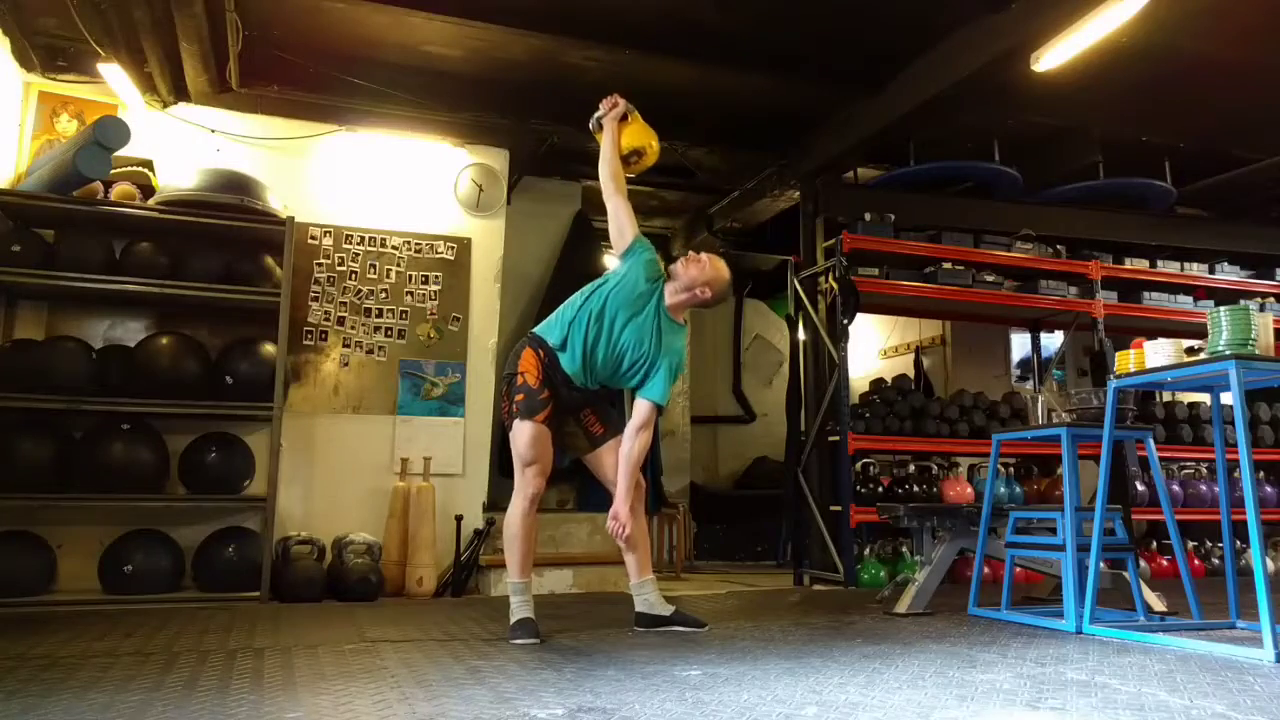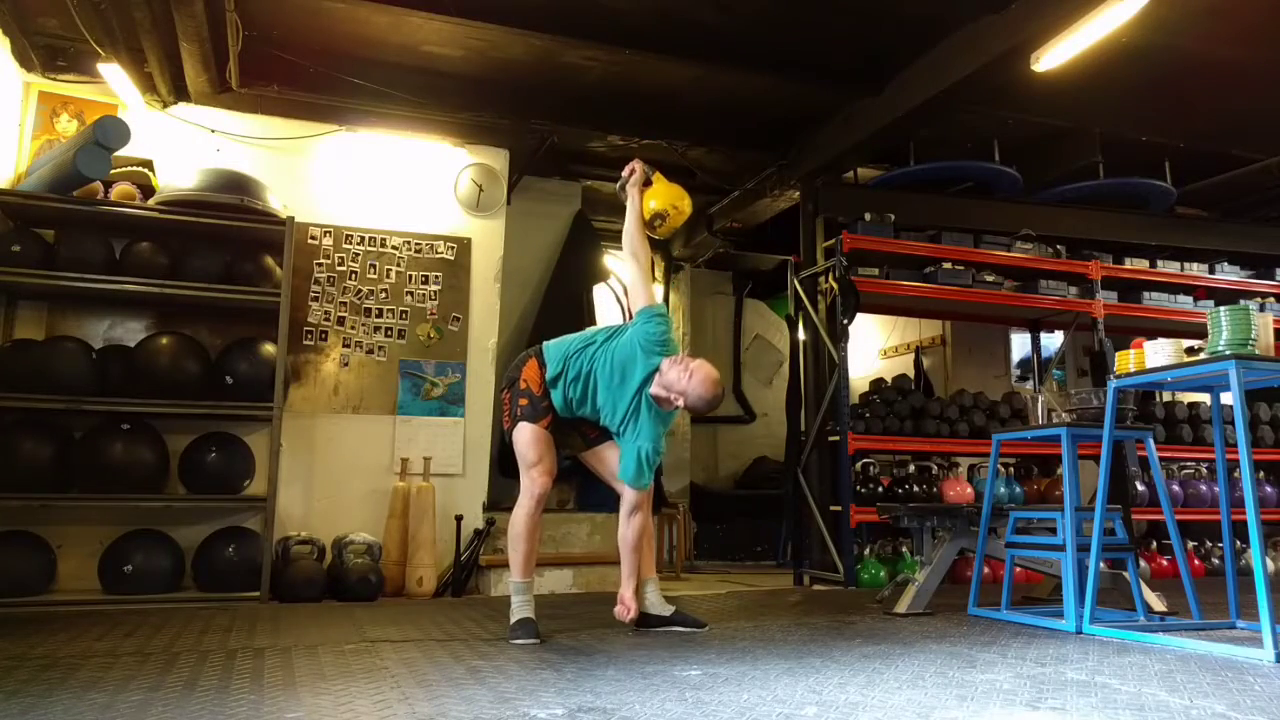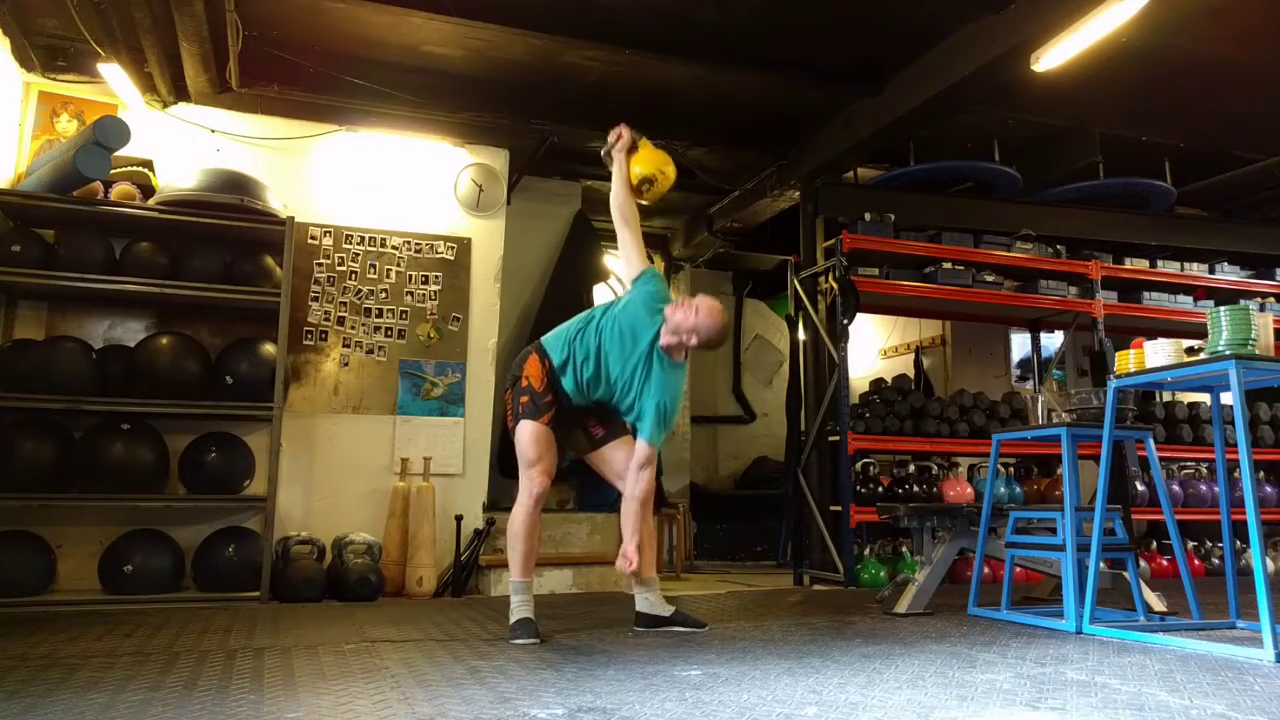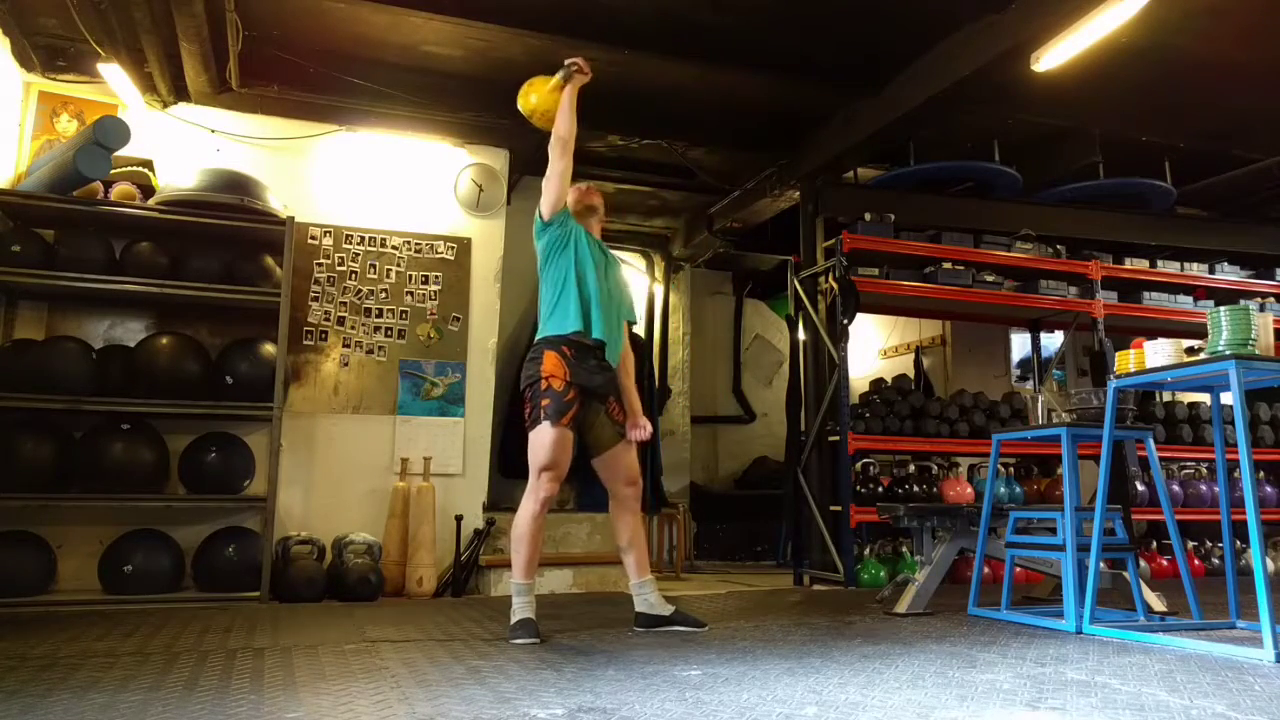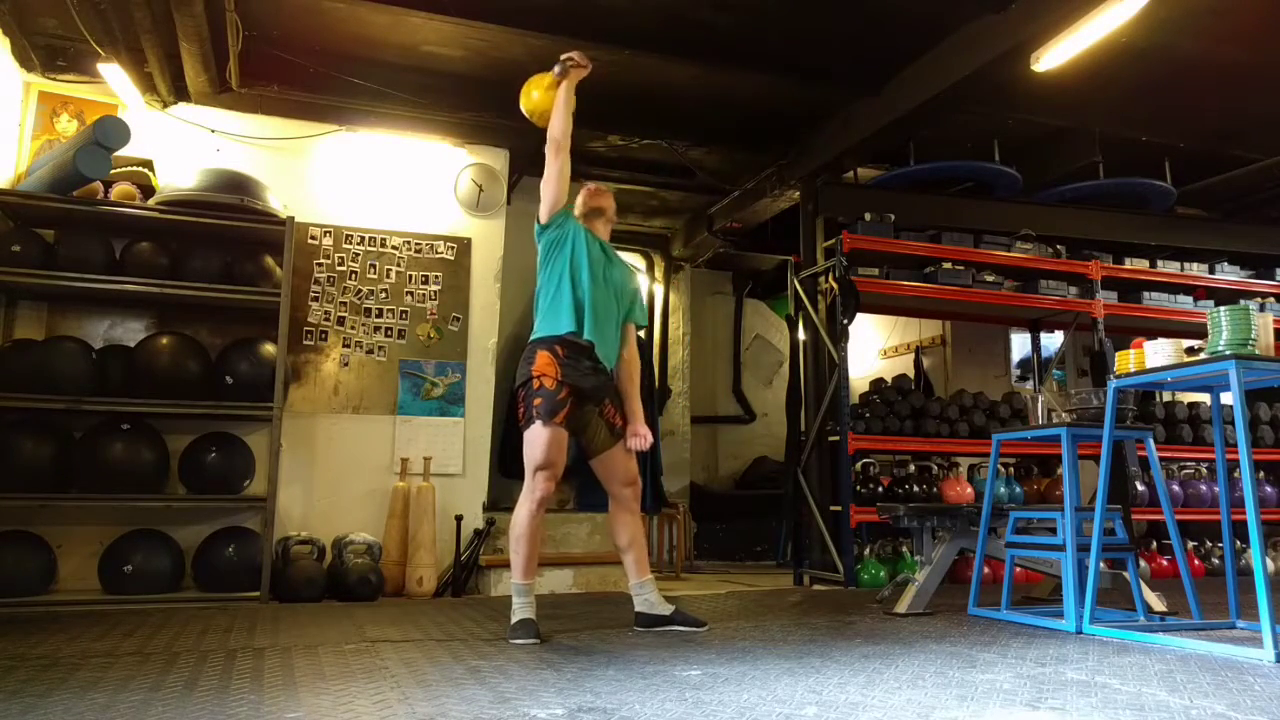
dt=1s
person 1, frame 1
left shoulder: (671, 350)
right shoulder: (644, 269)
left elbow: (640, 426)
right elbow: (613, 191)
left wrist: (623, 496)
right wrist: (612, 126)
left hip: (585, 392)
right hip: (538, 362)
left knee: (634, 487)
right knee: (531, 484)
left ankle: (649, 604)
right ankle: (520, 610)
person 1, frame 2
left shoulder: (648, 432)
right shoulder: (655, 339)
left elbow: (633, 509)
right elbow: (636, 263)
left wrist: (628, 587)
right wrist: (634, 193)
left hip: (580, 409)
right hip: (537, 377)
left knee: (639, 488)
right knee: (537, 484)
left ankle: (650, 601)
right ankle: (521, 609)
person 1, frame 3
left shoulder: (665, 387)
right shoulder: (651, 300)
left elbow: (642, 465)
right elbow: (626, 225)
left wrist: (632, 540)
right wrist: (620, 157)
left hip: (587, 402)
right hip: (542, 371)
left knee: (642, 485)
right knee: (537, 483)
left ankle: (650, 603)
right ankle: (520, 609)
person 1, frame 4
left shoulder: (612, 266)
right shoulder: (556, 230)
right elbow: (561, 149)
left wrist: (633, 404)
right wrist: (572, 86)
left hip: (601, 376)
right hip: (559, 361)
left knee: (629, 487)
right knee: (544, 485)
left ankle: (649, 604)
right ankle: (522, 608)
person 1, frame 5
left shoulder: (625, 273)
right shoulder: (560, 231)
left elbow: (627, 349)
right elbow: (556, 149)
left wrist: (636, 413)
right wrist: (569, 82)
left hip: (599, 380)
right hip: (553, 362)
left knee: (628, 487)
right knee: (540, 486)
left ankle: (649, 604)
right ankle: (522, 609)
